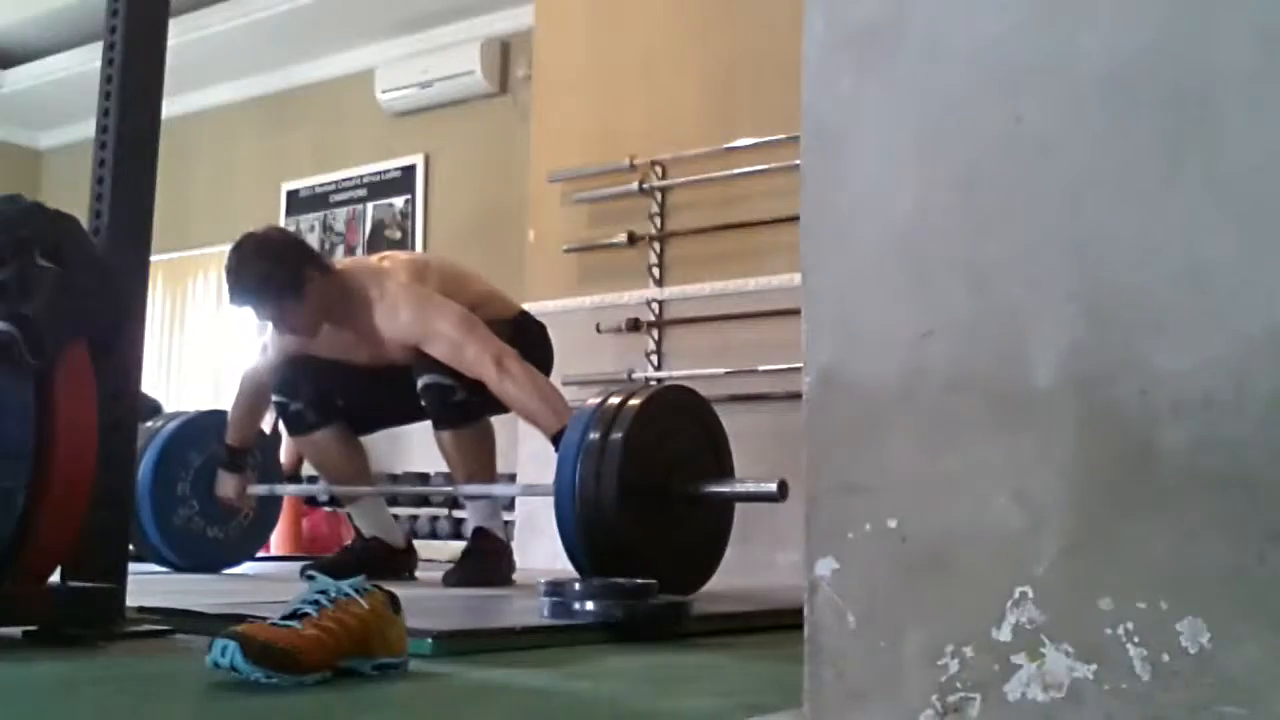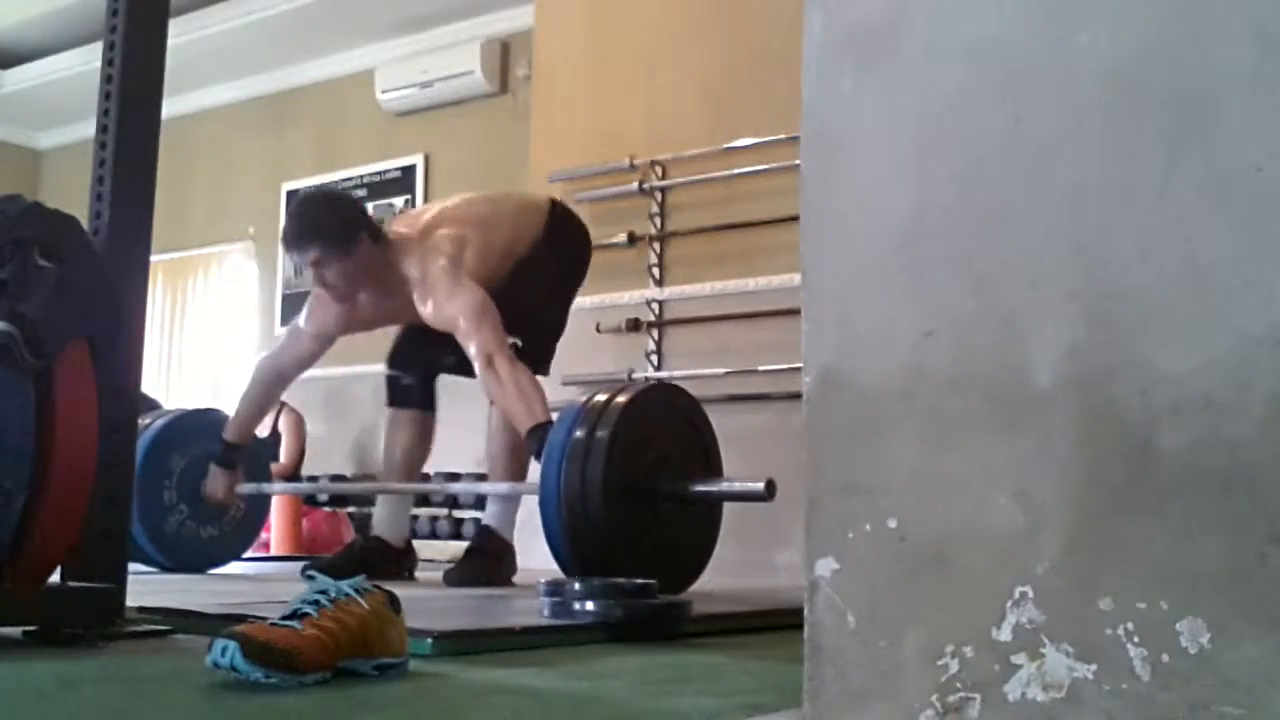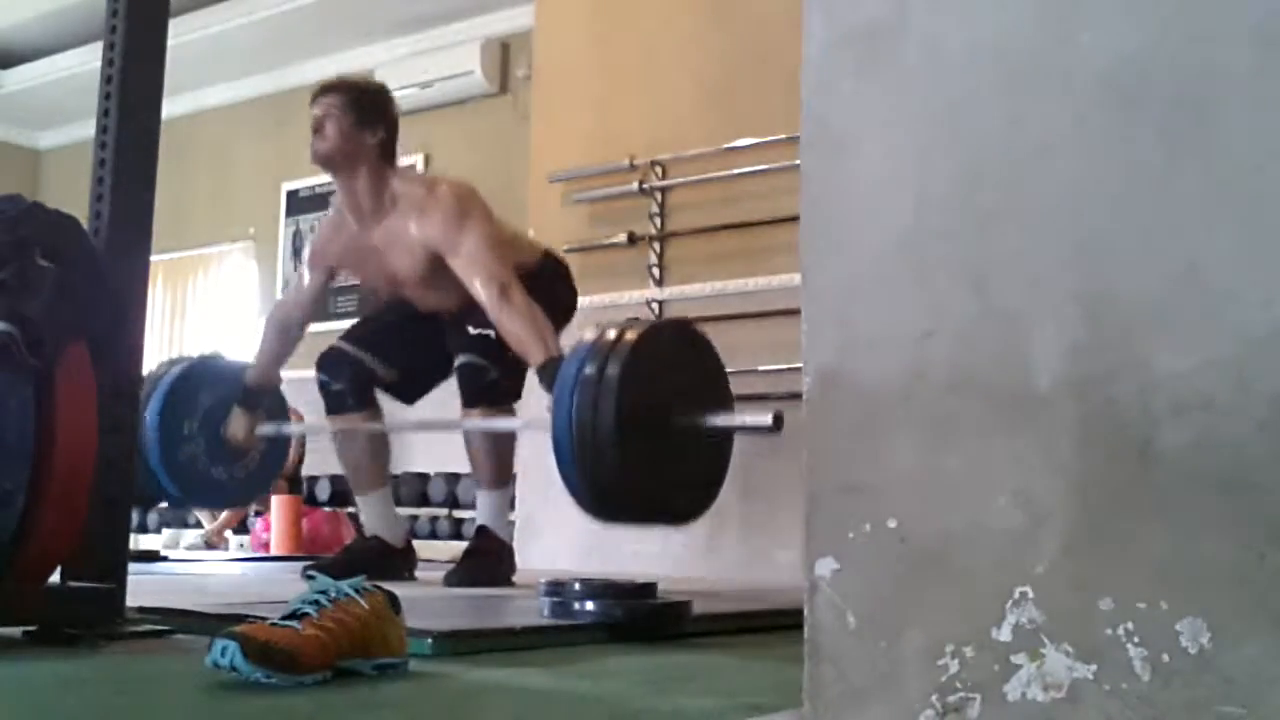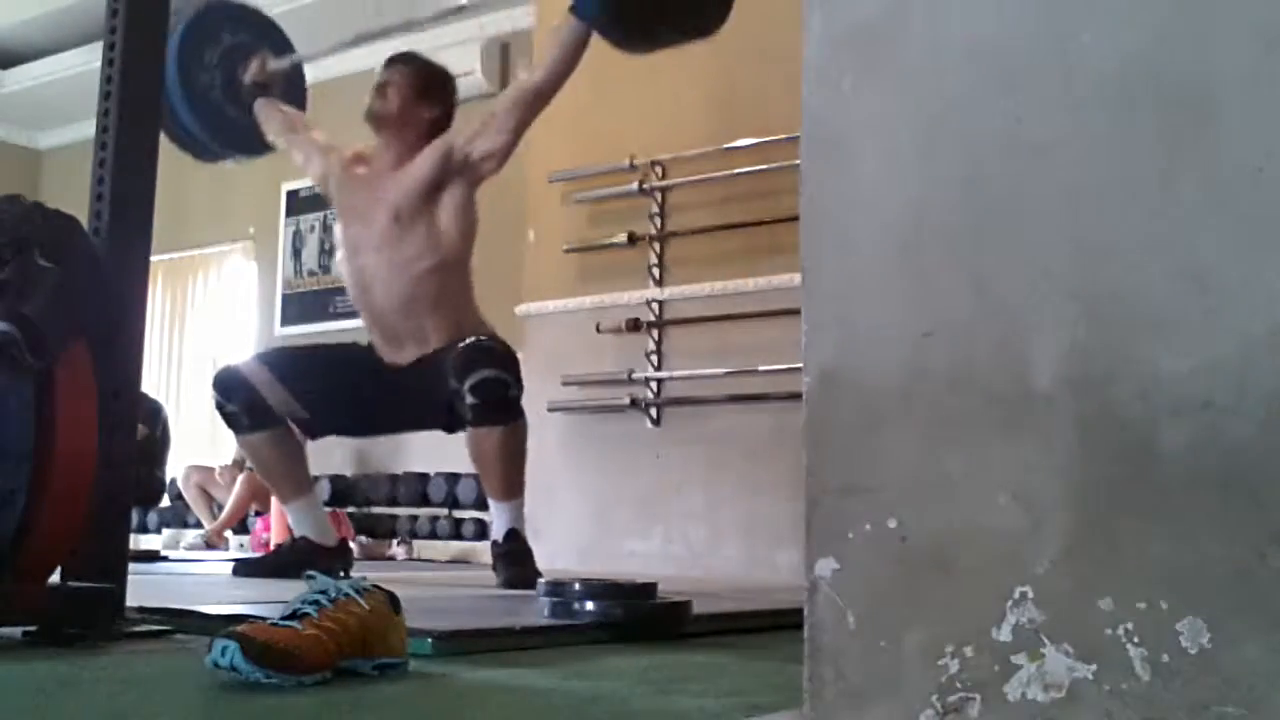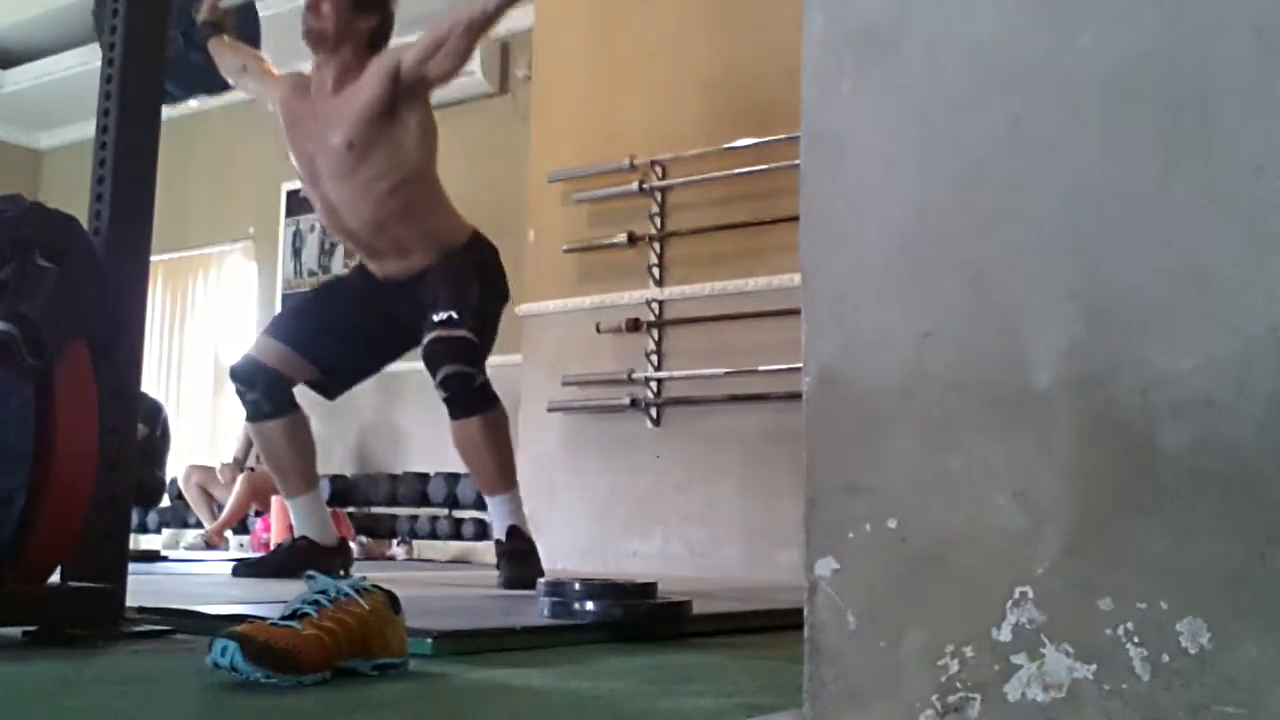
dt=1s
person 1, frame 1
left shoulder: (398, 307)
right shoulder: (299, 326)
left elbow: (501, 368)
right elbow: (257, 381)
right wrist: (231, 468)
left hip: (509, 342)
left knee: (439, 380)
right knee: (294, 398)
left ankle: (489, 538)
right ankle: (385, 543)
person 1, frame 2
left shoulder: (436, 269)
right shoulder: (340, 295)
left elbow: (495, 362)
right elbow: (278, 365)
left wrist: (543, 438)
right wrist: (227, 456)
left hip: (541, 237)
right hip: (496, 241)
right knee: (407, 371)
left ankle: (496, 541)
right ankle: (388, 541)
person 1, frame 3
left shoulder: (433, 208)
right shoulder: (333, 235)
left elbow: (500, 298)
right elbow: (288, 317)
left wrist: (558, 381)
right wrist: (250, 402)
left hip: (528, 285)
right hip: (441, 303)
left knee: (479, 366)
right knee: (339, 371)
left ankle: (492, 540)
right ankle: (385, 540)
person 1, frame 4
left shoulder: (447, 165)
right shoulder: (340, 172)
left elbow: (530, 91)
right elbow: (289, 130)
left wrist: (585, 13)
right wrist: (260, 92)
left hip: (455, 373)
right hip: (382, 373)
left knee: (485, 377)
right knee: (238, 387)
left ankle: (508, 540)
right ankle: (316, 539)
person 1, frame 5
left shoulder: (395, 74)
right shoulder: (290, 94)
right elbow: (240, 64)
left hip: (453, 264)
right hip: (376, 277)
left knee: (454, 365)
right knee: (260, 373)
left ankle: (513, 539)
right ankle: (317, 539)
